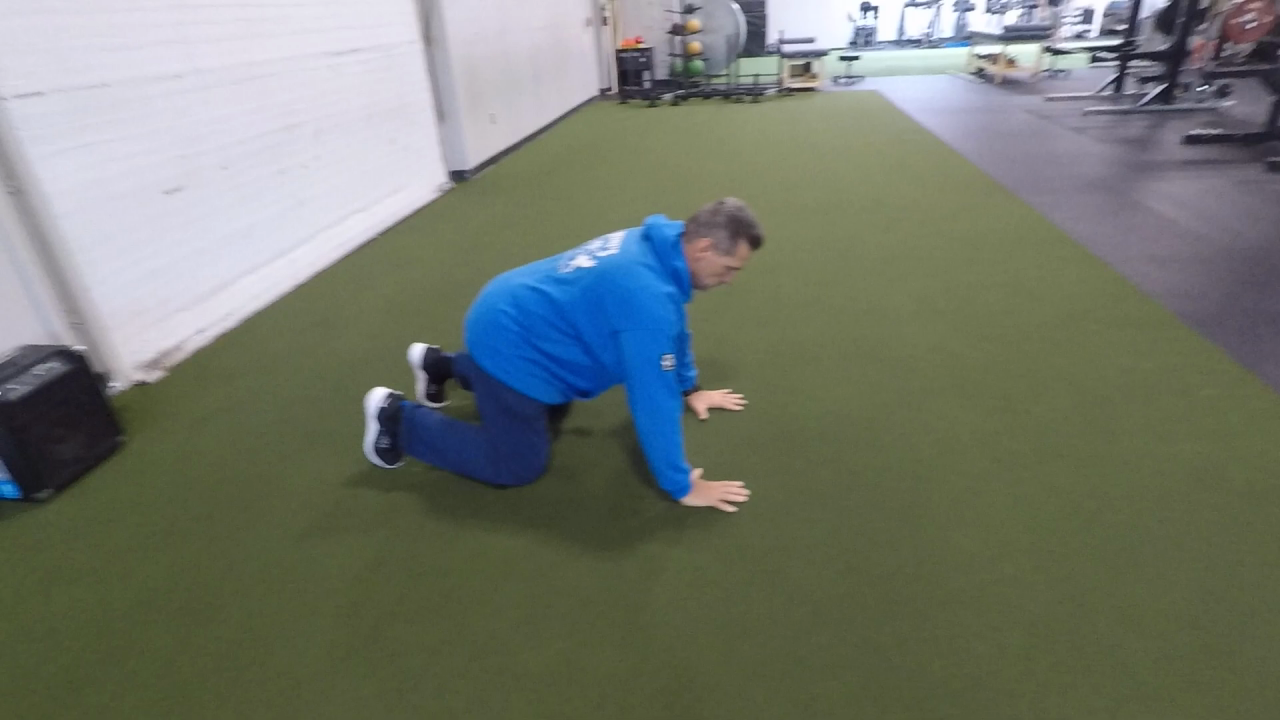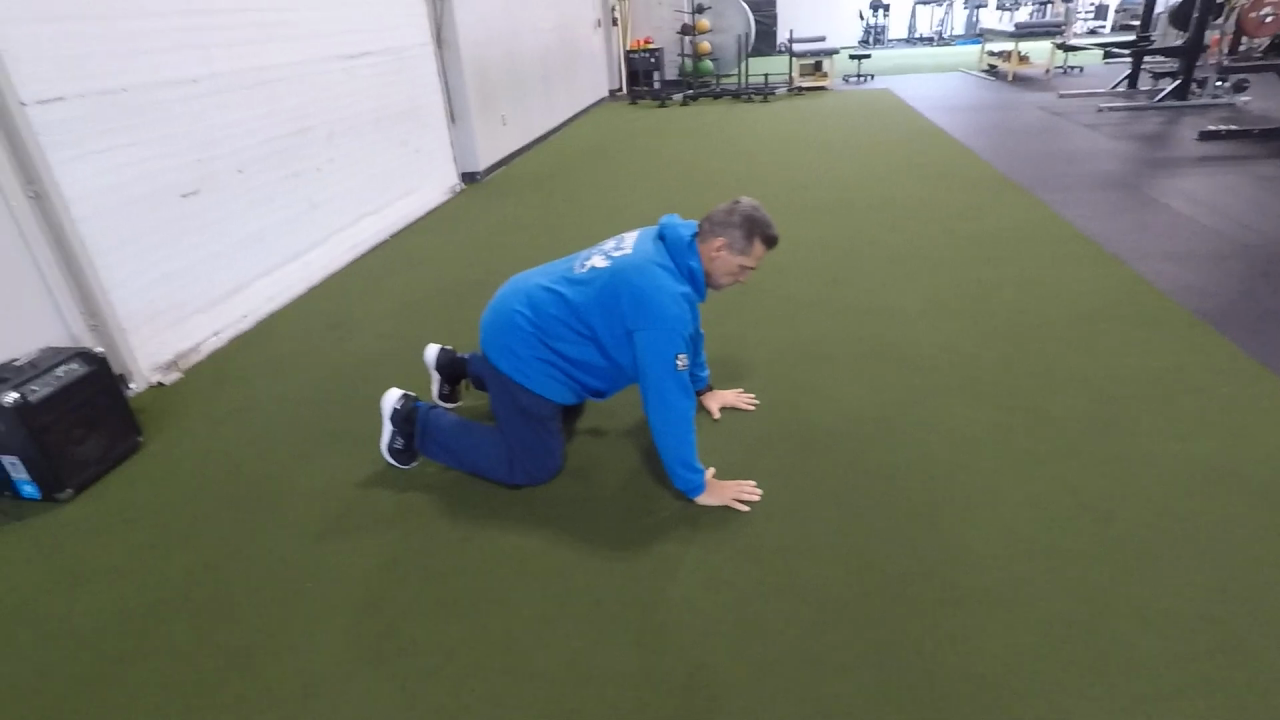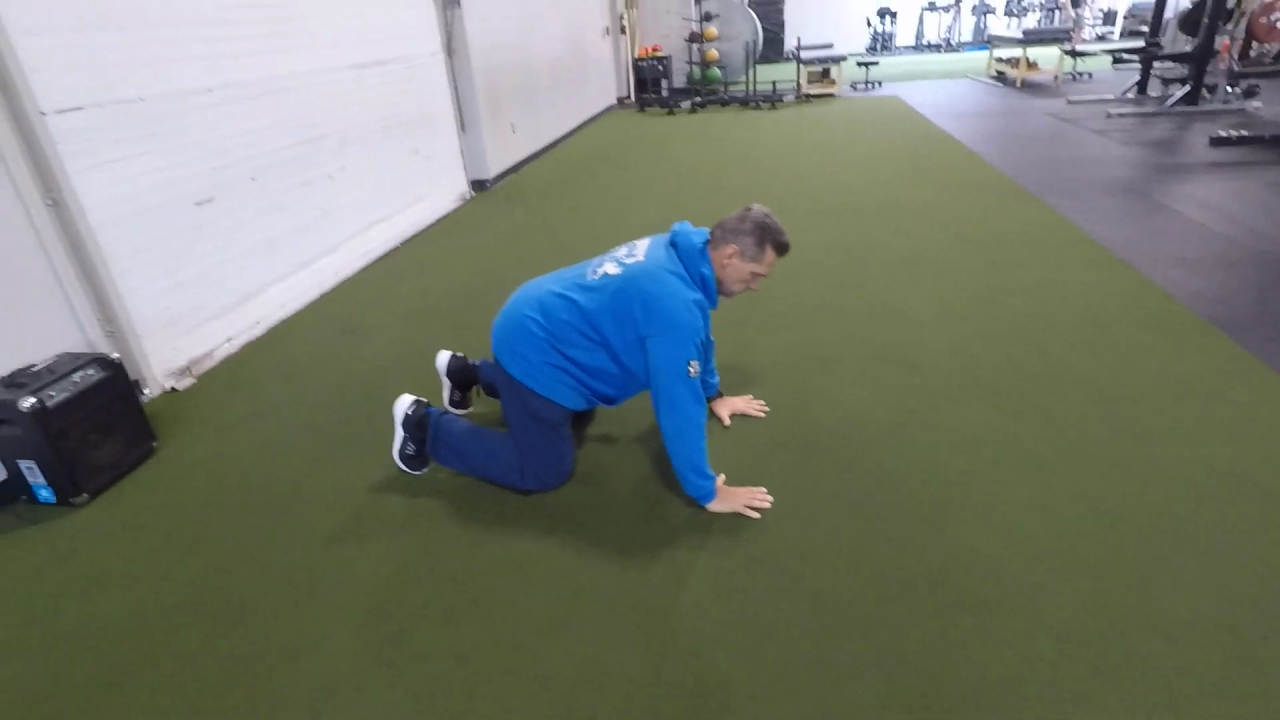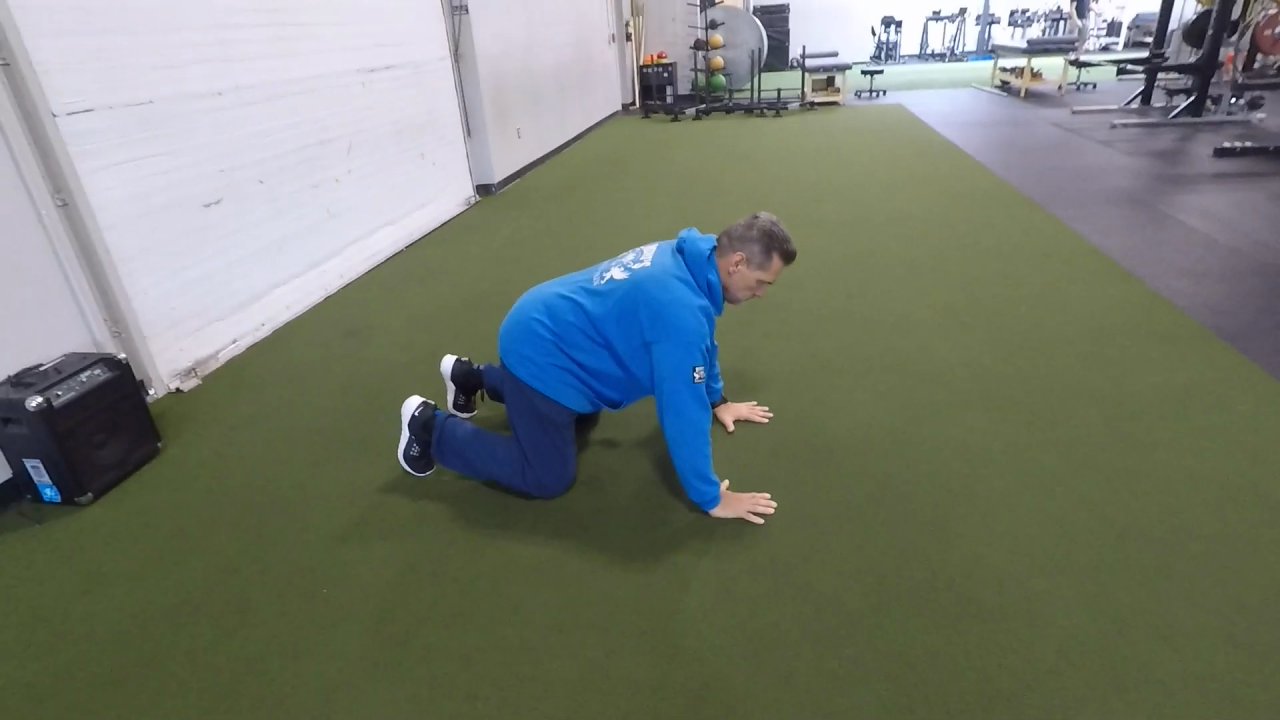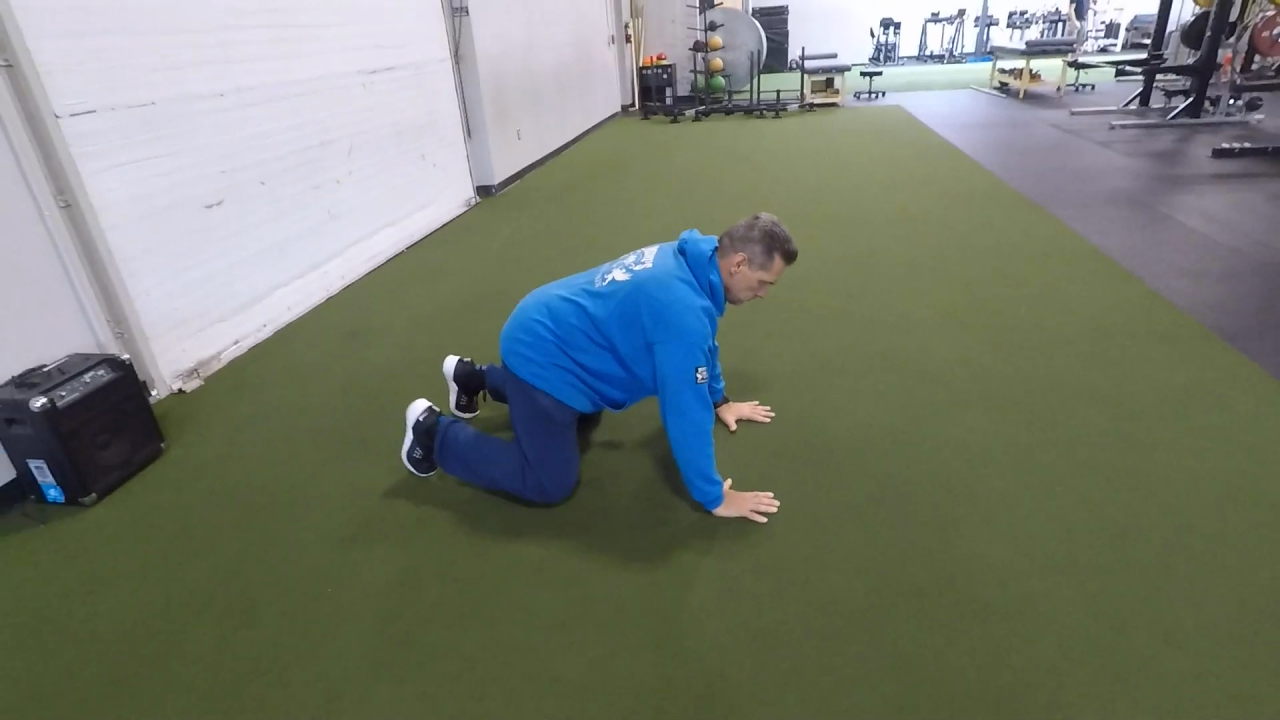
dt=0.1s
person 1, frame 1
left shoulder: (658, 246)
right shoulder: (648, 296)
left elbow: (673, 331)
right elbow: (655, 399)
left wrist: (689, 388)
right wrist: (682, 486)
left hip: (512, 316)
right hip: (507, 343)
left knee: (554, 410)
right knee: (522, 465)
left ankle: (443, 365)
right ankle: (399, 419)
person 1, frame 2
left shoulder: (673, 245)
right shoulder: (663, 295)
left elbow: (687, 330)
right elbow: (669, 399)
left wrist: (702, 387)
right wrist: (696, 485)
left hip: (525, 316)
right hip: (522, 344)
left knee: (568, 410)
right knee: (536, 464)
left ankle: (457, 366)
right ankle: (413, 420)
person 1, frame 3
left shoulder: (684, 252)
right shoulder: (675, 303)
left elbow: (697, 338)
right elbow: (680, 406)
left wrist: (713, 394)
right wrist: (707, 492)
left hip: (538, 323)
right hip: (533, 349)
left knee: (578, 416)
right knee: (546, 471)
left ankle: (468, 372)
right ankle: (425, 426)
person 1, frame 4
left shoulder: (691, 259)
right shoulder: (681, 309)
left elbow: (702, 344)
right elbow: (685, 411)
left wrist: (716, 400)
right wrist: (711, 498)
left hip: (543, 326)
right hip: (540, 352)
left knee: (582, 418)
right knee: (549, 477)
left ankle: (473, 376)
right ankle: (430, 427)
person 1, frame 5
left shoulder: (693, 260)
right shoulder: (683, 309)
left elbow: (703, 344)
right elbow: (687, 412)
left wrist: (719, 400)
right wrist: (714, 497)
left hip: (546, 330)
right hip: (542, 356)
left knee: (583, 418)
right knee: (550, 483)
left ankle: (475, 377)
right ankle: (433, 433)
